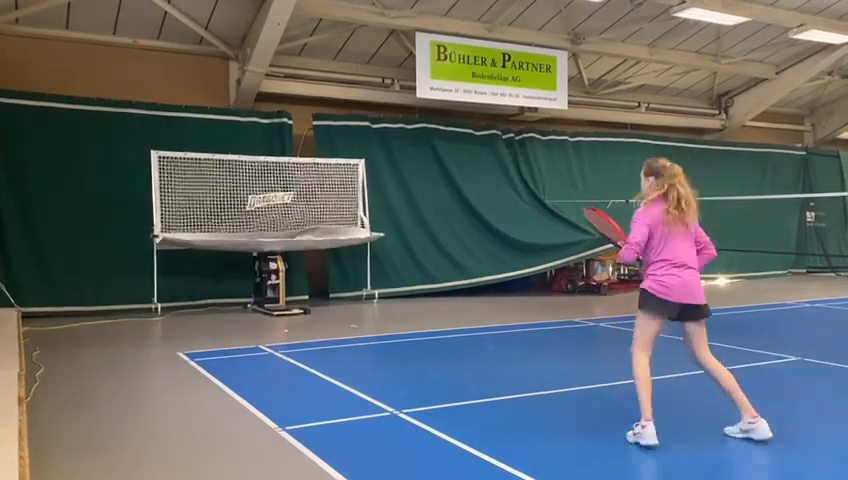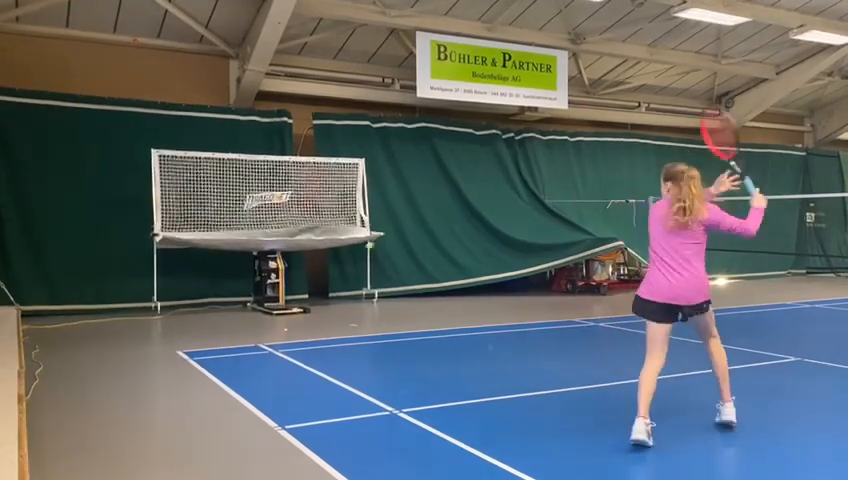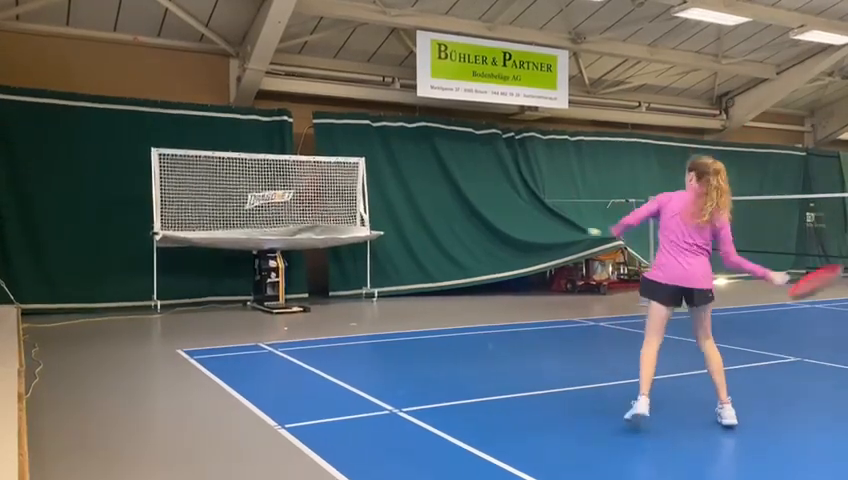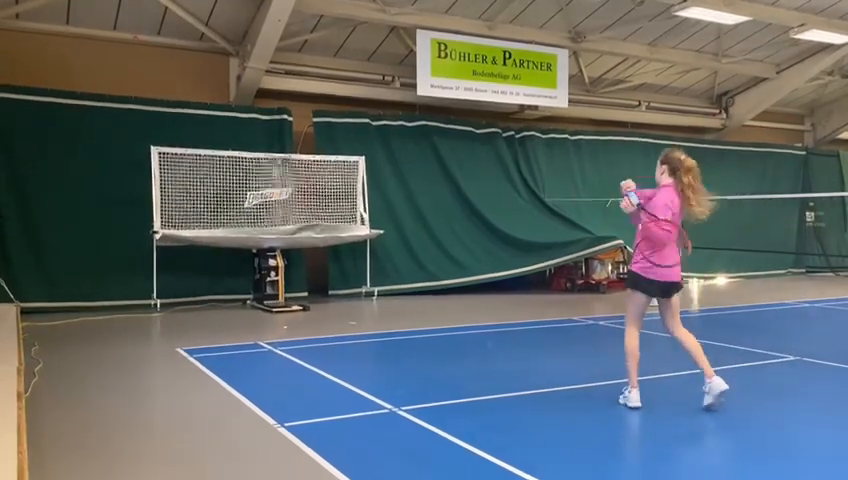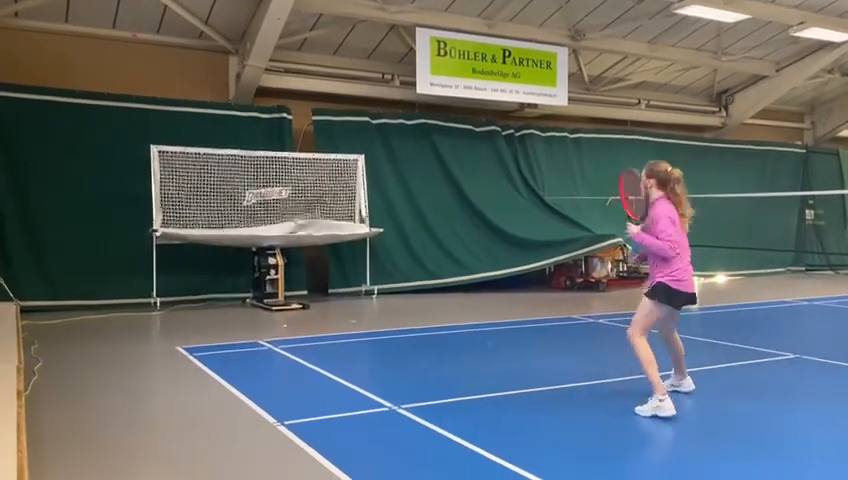
dt=0.4s
person 1, frame 1
left shoulder: (644, 214)
right shoulder: (687, 213)
left elbow: (629, 256)
right elbow: (708, 252)
left wrist: (621, 253)
left hip: (660, 290)
right hip: (692, 291)
left knee: (639, 353)
right knee: (704, 358)
left ankle: (646, 426)
right ankle: (752, 419)
person 1, frame 2
left shoulder: (656, 210)
right shoulder: (706, 211)
right elbow: (747, 230)
left wrist: (710, 193)
right wrist: (758, 206)
left hip: (655, 293)
right hip: (693, 292)
left knee: (654, 360)
right knee: (711, 340)
left ankle: (642, 422)
right ankle: (726, 406)
person 1, frame 3
left shoulder: (668, 199)
right shoulder: (718, 210)
left elbow: (632, 220)
right elbow: (731, 258)
left wrist: (617, 229)
right wrist: (767, 275)
left hip: (664, 278)
right hip: (699, 280)
left knee: (651, 341)
right knee: (705, 341)
left ankle: (643, 400)
right ankle: (725, 406)
person 1, frame 4
left shoulder: (666, 197)
right shoulder: (664, 193)
left elbow: (663, 238)
right elbow: (637, 203)
left wrist: (638, 214)
right wrist: (630, 191)
left hip: (647, 271)
right hip: (669, 273)
left knee: (632, 327)
right knee: (675, 327)
left ankle: (633, 391)
right ankle: (711, 379)
person 1, frame 5
left shoulder: (660, 210)
right shoulder: (671, 208)
left elbow: (667, 249)
left wrist: (636, 235)
right wrist: (644, 255)
left hip: (669, 282)
right hip: (681, 282)
left knee: (636, 334)
right knee: (666, 330)
left ankle: (661, 399)
right ankle: (681, 378)
